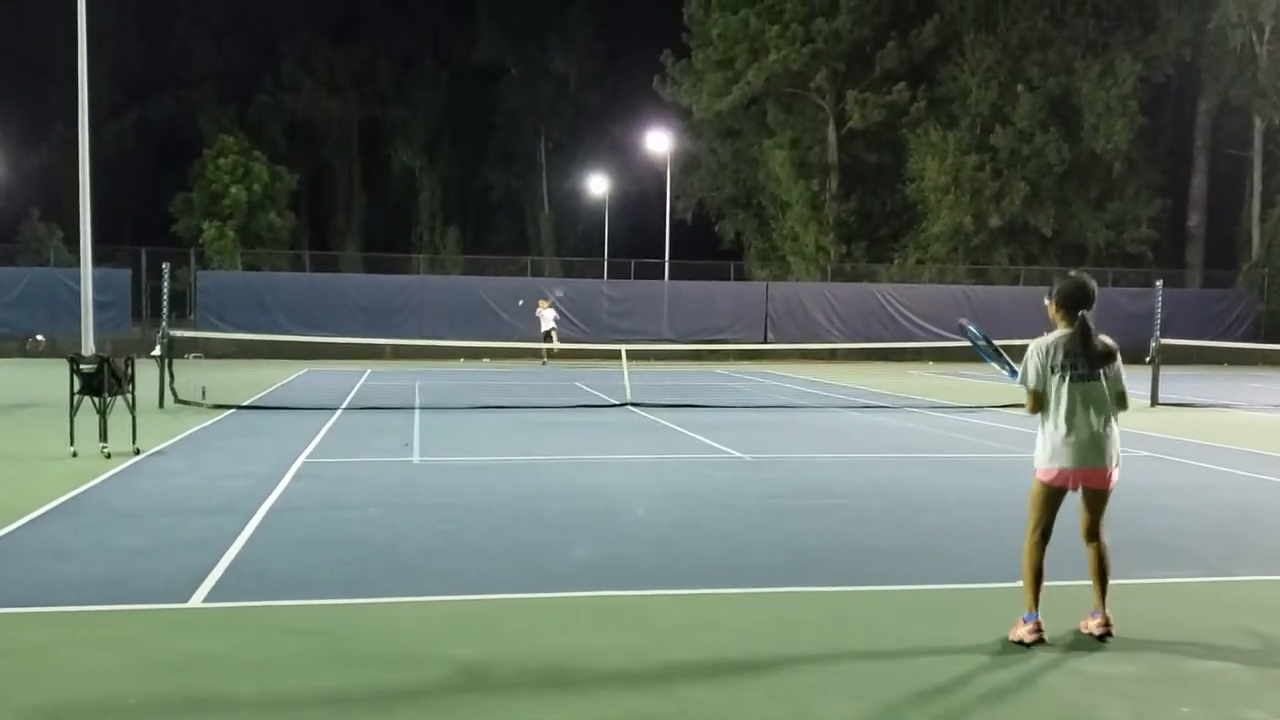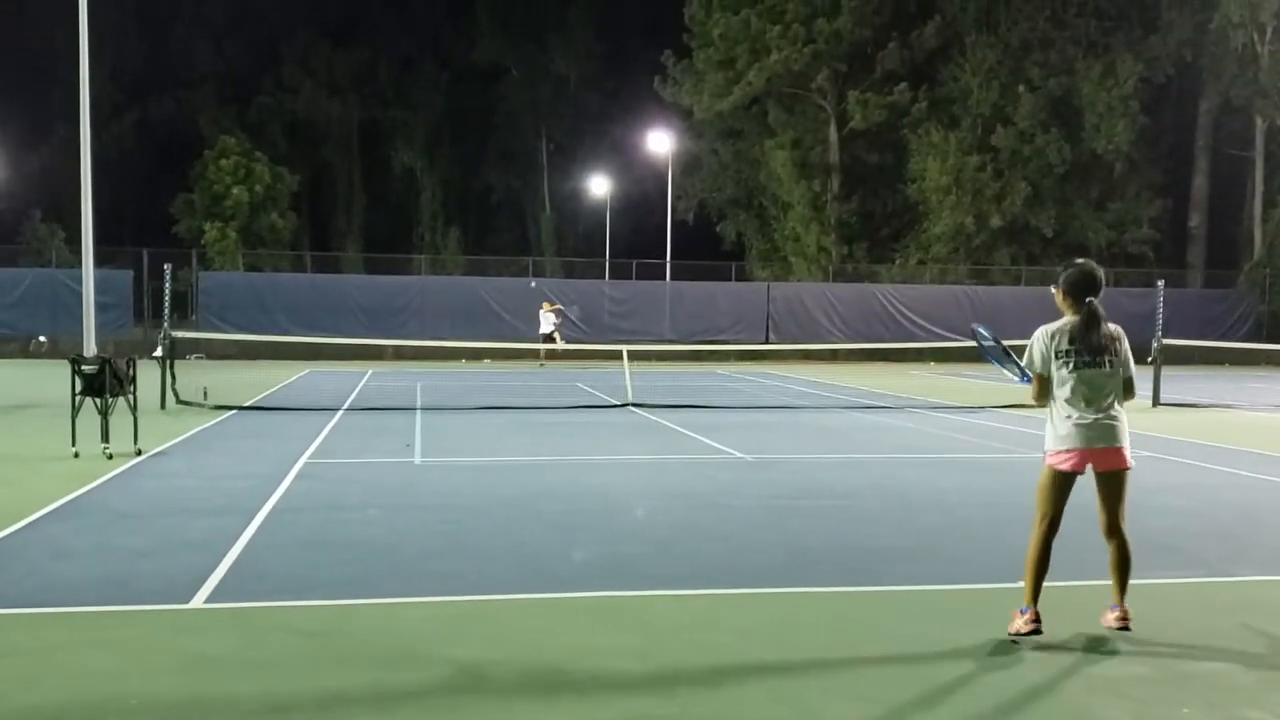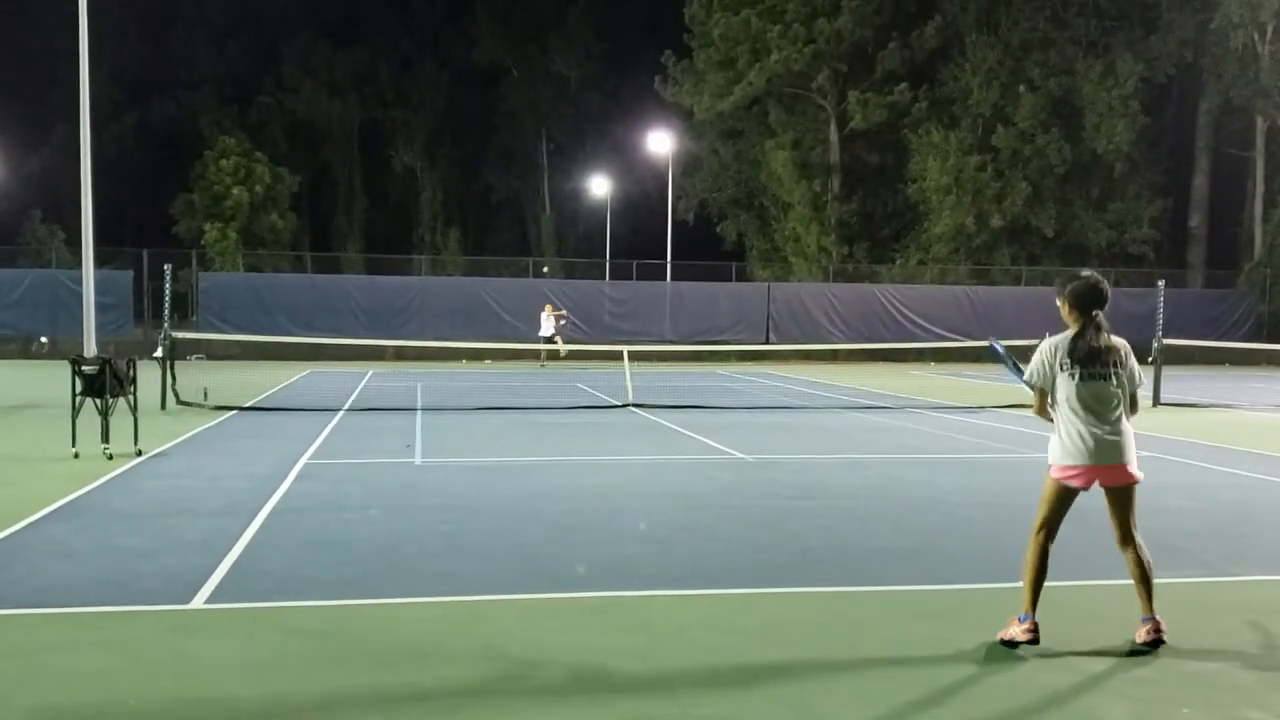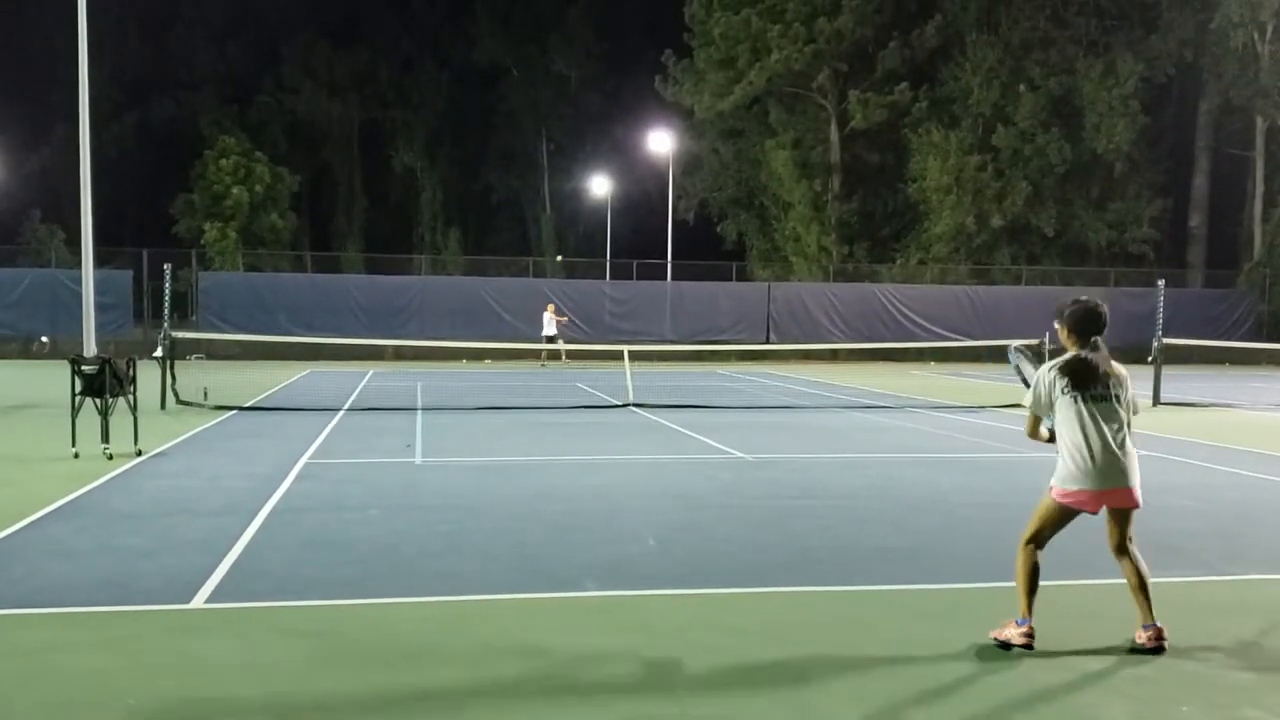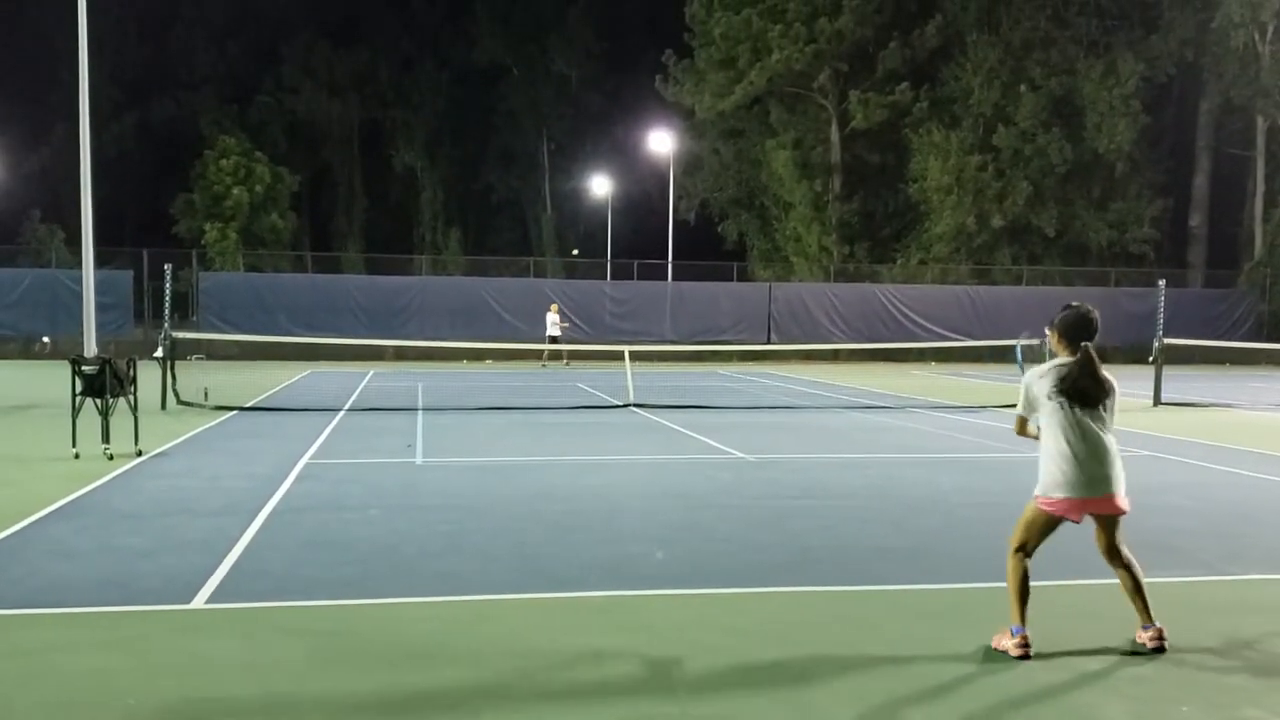
dt=0.1s
person 1, frame 1
left shoulder: (1043, 347)
right shoulder: (1106, 348)
left elbow: (1034, 406)
right elbow: (1121, 404)
left hip: (1059, 454)
right hip: (1102, 454)
left knee: (1037, 536)
right knee: (1093, 533)
left ankle: (1031, 620)
right ankle: (1099, 616)
person 1, frame 2
left shoulder: (1047, 335)
right shoulder: (1116, 335)
left elbow: (1039, 394)
right elbow: (1129, 392)
left hip: (1068, 439)
right hip: (1111, 438)
left knee: (1046, 527)
right knee: (1112, 525)
left ankle: (1030, 613)
right ankle: (1119, 608)
person 1, frame 3
left shoulder: (1052, 347)
right shoulder: (1120, 348)
left elbow: (1039, 409)
right elbow: (1132, 407)
left hip: (1073, 455)
right hip: (1117, 452)
left knee: (1042, 534)
right knee: (1127, 536)
left ankle: (1026, 622)
right ankle: (1150, 622)
person 1, frame 4
left shoulder: (1050, 372)
right shoulder: (1118, 373)
left elbow: (1033, 431)
right elbow: (1125, 426)
left hip: (1078, 478)
right hip: (1122, 476)
left knee: (1030, 543)
right knee: (1123, 546)
left ankle: (1022, 625)
right ankle: (1151, 628)
person 1, frame 5
left shoulder: (1038, 376)
right shoulder: (1106, 381)
left elbow: (1021, 428)
right elbow: (1102, 431)
left hip: (1061, 486)
right hip: (1106, 482)
left knee: (1019, 550)
right knee: (1114, 551)
left ankle: (1017, 635)
right ankle: (1151, 628)
